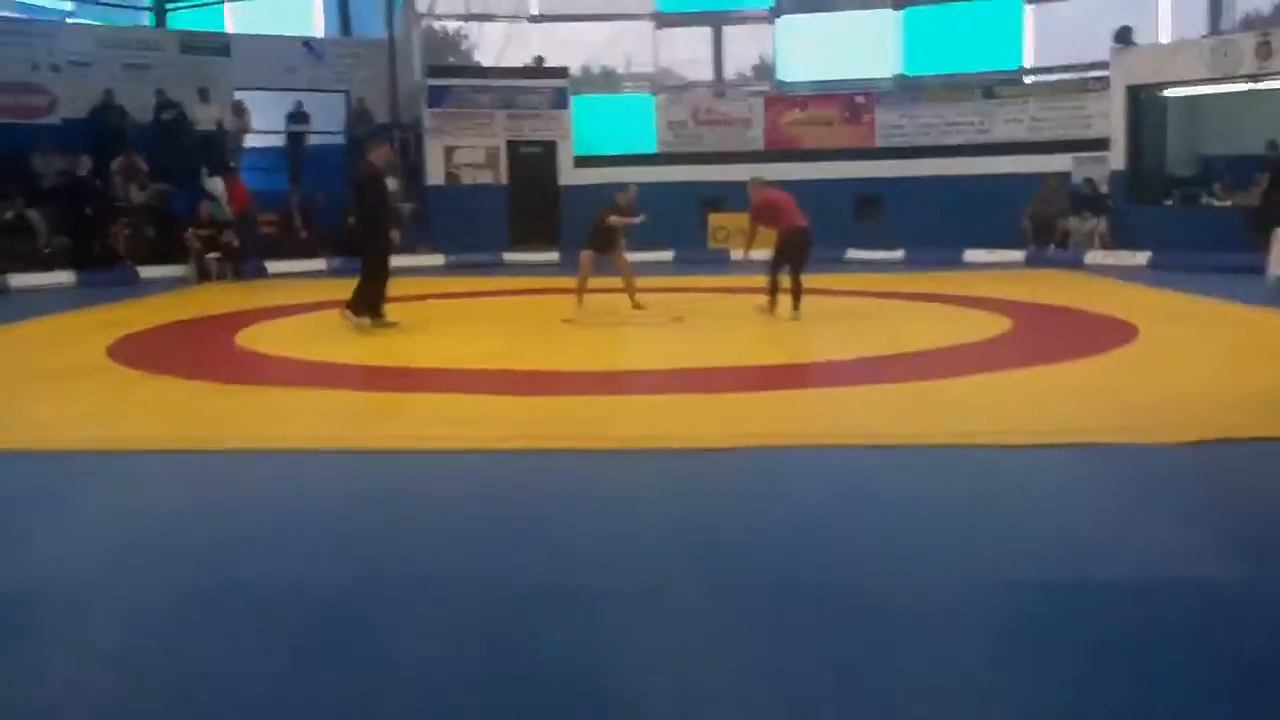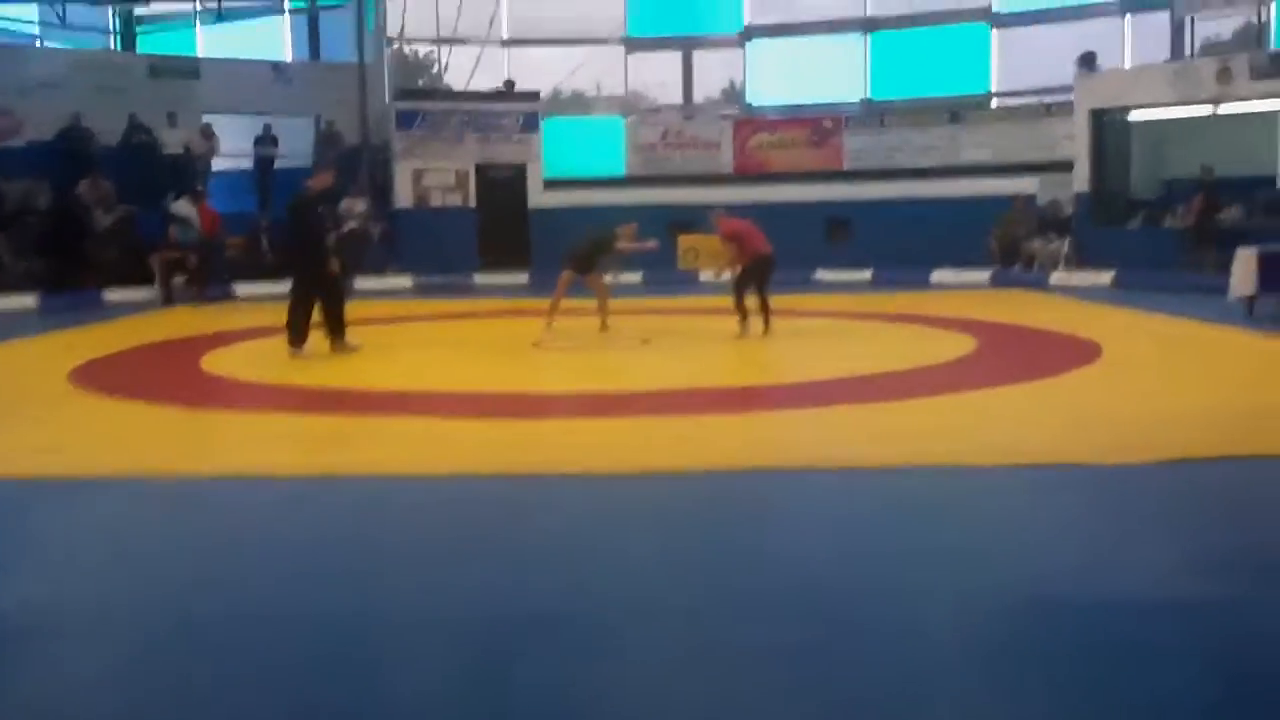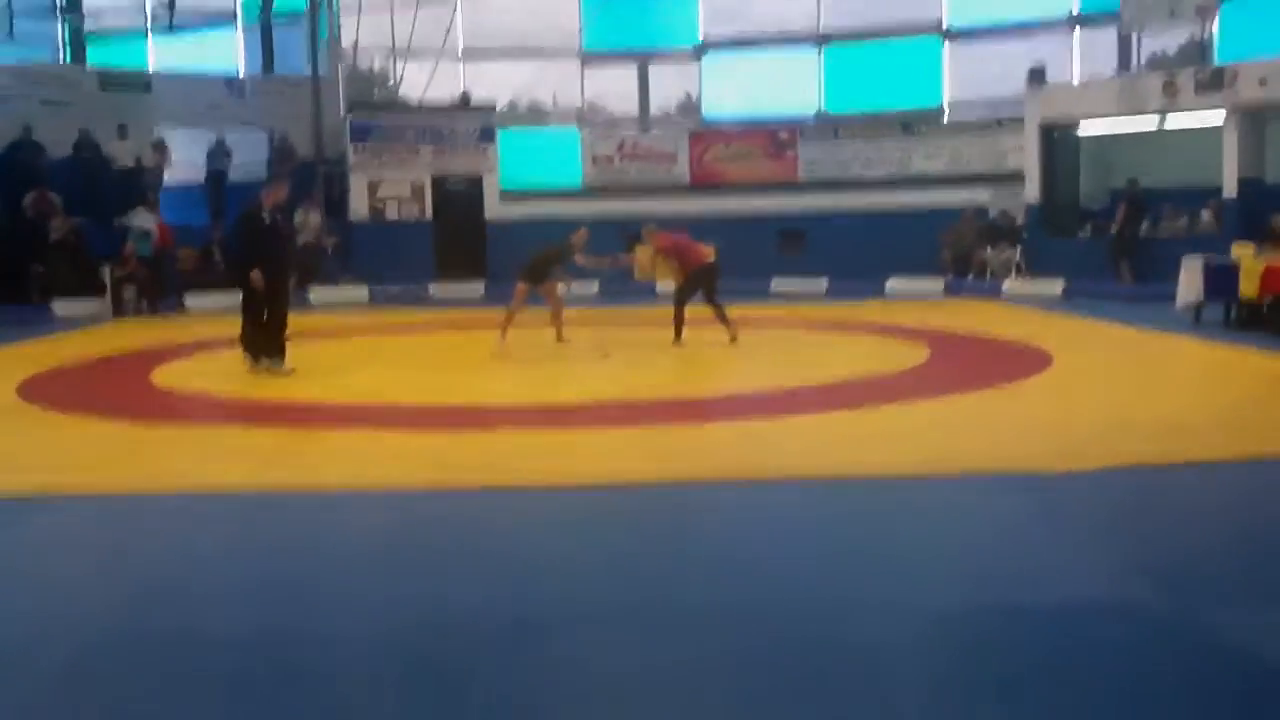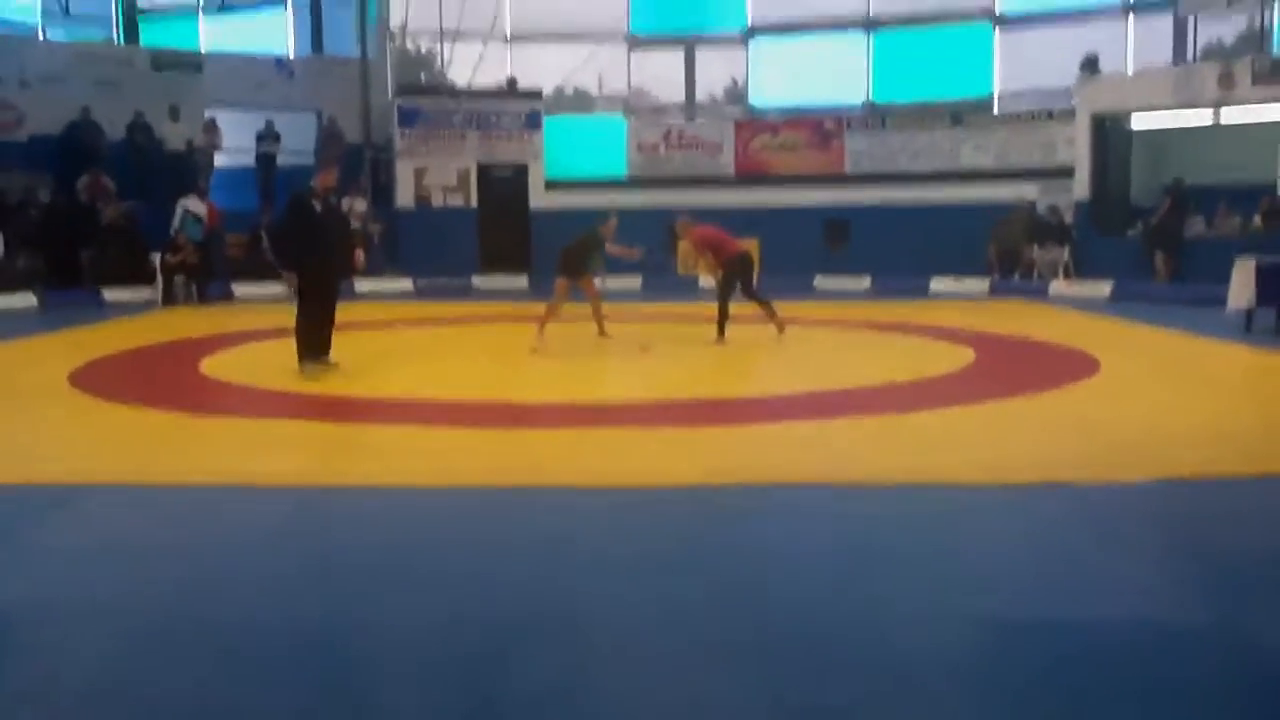
dt=0.5s
person 1, frame 1
left shoulder: (369, 172)
right shoulder: (371, 174)
right elbow: (376, 204)
right wrist: (389, 228)
left hip: (371, 229)
right hip: (374, 230)
left knee: (376, 271)
right knee: (375, 272)
left ankle: (375, 314)
right ankle: (355, 310)
person 1, frame 2
left shoulder: (317, 198)
right shoulder: (305, 201)
right elbow: (313, 234)
left wrist: (329, 257)
right wrist: (328, 258)
left hip: (318, 258)
right hip: (307, 260)
left knee: (334, 296)
right knee: (303, 302)
left ankle: (337, 338)
right ankle: (296, 343)
person 1, frame 3
left shoulder: (277, 214)
right shoulder: (252, 213)
left elbow: (285, 245)
right elbow: (243, 245)
left wrist: (286, 273)
right wrist: (252, 269)
left hip: (276, 276)
right hip: (256, 275)
left knee: (278, 317)
right knee: (254, 316)
left ankle: (273, 358)
right ankle: (255, 355)
person 1, frame 4
left shoulder: (331, 200)
right shoulder: (300, 201)
left elbow: (343, 230)
right elbow: (284, 237)
left wrist: (355, 250)
right wrist: (287, 268)
left hip: (330, 267)
right hip: (307, 269)
left knee: (325, 311)
right knee: (308, 312)
left ankle: (320, 353)
right ankle: (308, 358)
